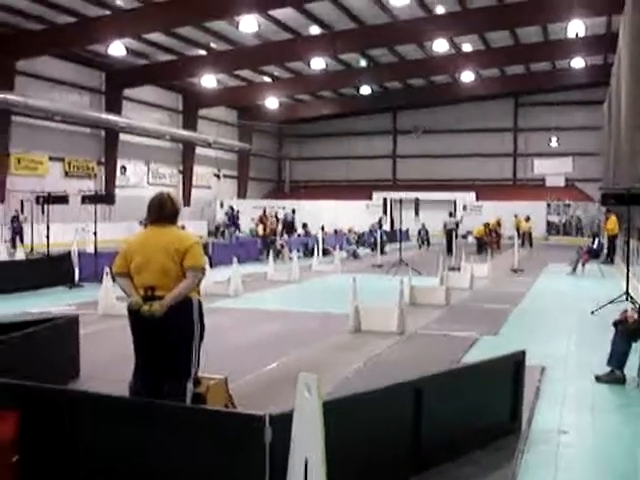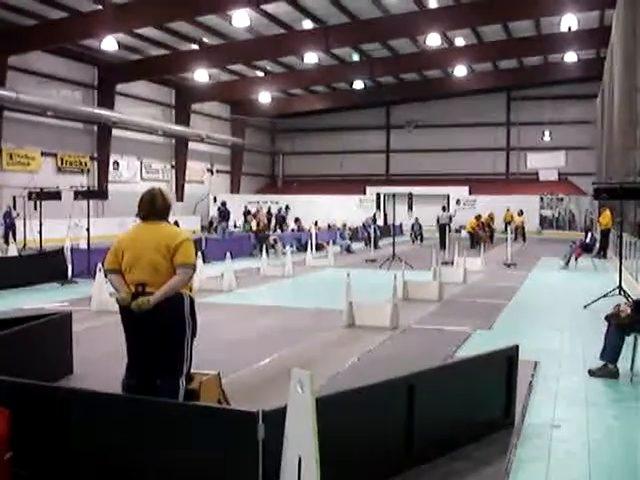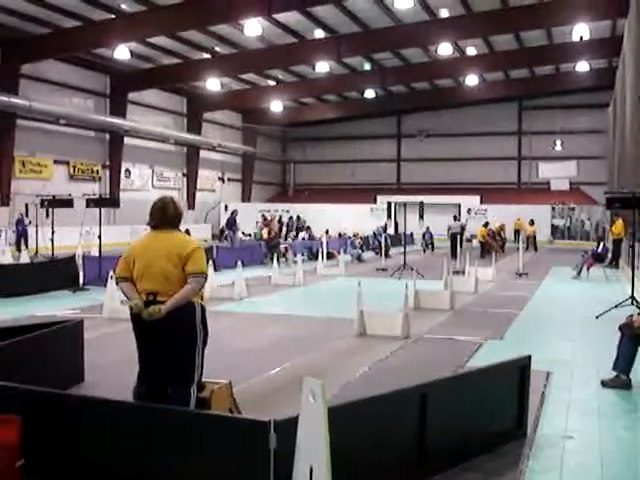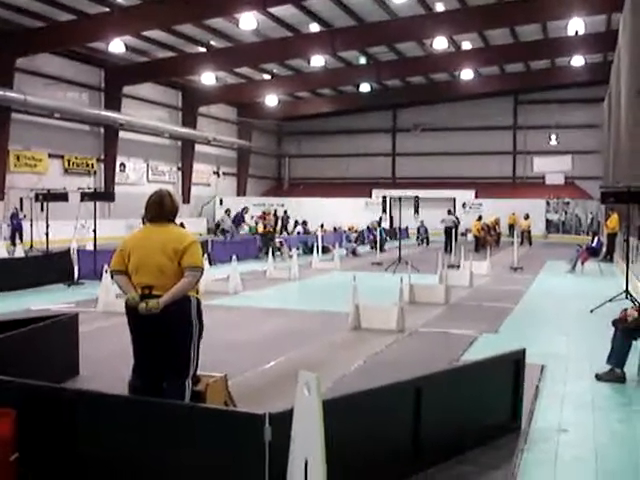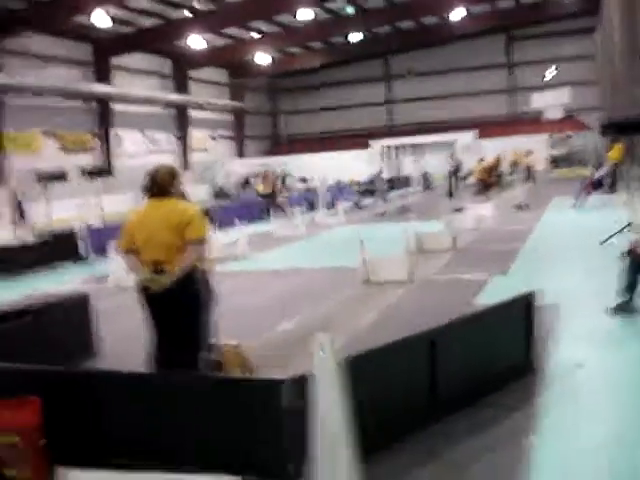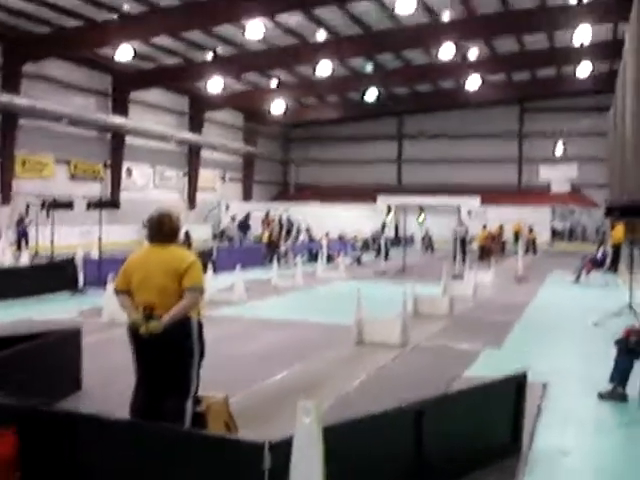
dt=0.7s
person 1, frame 1
left shoulder: (134, 241)
right shoulder: (187, 240)
left elbow: (119, 273)
right elbow: (194, 277)
left wrist: (135, 296)
right wrist: (166, 302)
left hip: (142, 311)
right hip: (179, 310)
left knee: (144, 369)
right knee: (180, 372)
person 1, frame 2
left shoulder: (125, 238)
right shoulder: (178, 237)
left elbow: (111, 270)
right elbow: (185, 274)
left wrist: (124, 293)
right wrist: (155, 298)
left hip: (133, 307)
right hip: (170, 306)
left knee: (137, 365)
right knee: (172, 369)
person 1, frame 3
left shoulder: (137, 246)
right shoulder: (189, 245)
left elbow: (122, 278)
right elbow: (196, 282)
left wrist: (136, 301)
right wrist: (167, 307)
left hip: (145, 316)
right hip: (181, 315)
left knee: (148, 374)
right knee: (183, 378)
person 1, frame 4
left shoulder: (132, 239)
right shoulder: (185, 239)
left elbow: (117, 271)
right elbow: (192, 276)
left wrist: (132, 294)
right wrist: (163, 301)
left hip: (139, 310)
right hip: (177, 309)
left knee: (143, 367)
right knee: (179, 371)
person 1, frame 5
left shoulder: (136, 217)
right shoulder: (187, 211)
left elbow: (127, 251)
right elbow: (196, 250)
left wrist: (143, 274)
right wrist: (173, 276)
left hip: (153, 284)
right hip: (185, 281)
left knee: (165, 339)
right knee: (193, 339)
person 1, frame 6
left shoulder: (134, 258)
right shoulder: (186, 259)
left elbow: (121, 291)
right elbow: (192, 297)
left wrist: (135, 315)
right wrist: (164, 321)
left hip: (142, 329)
right hip: (179, 329)
left knee: (146, 384)
right knee: (180, 388)
